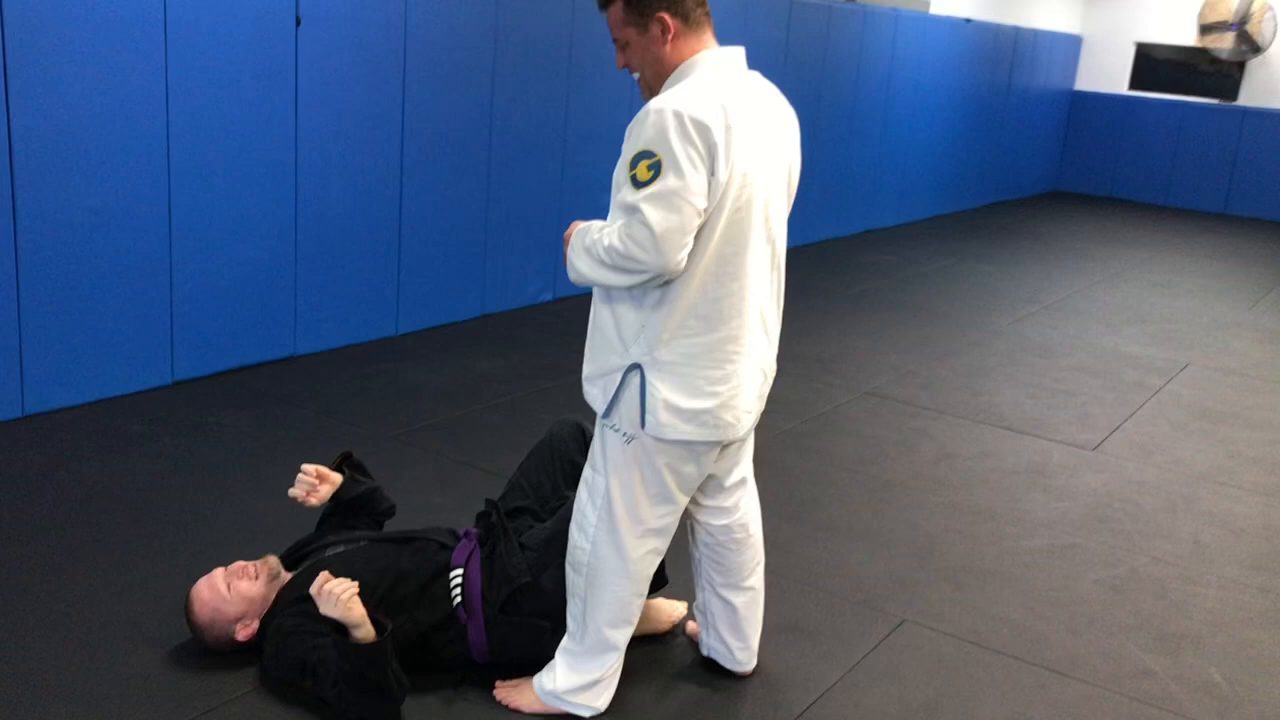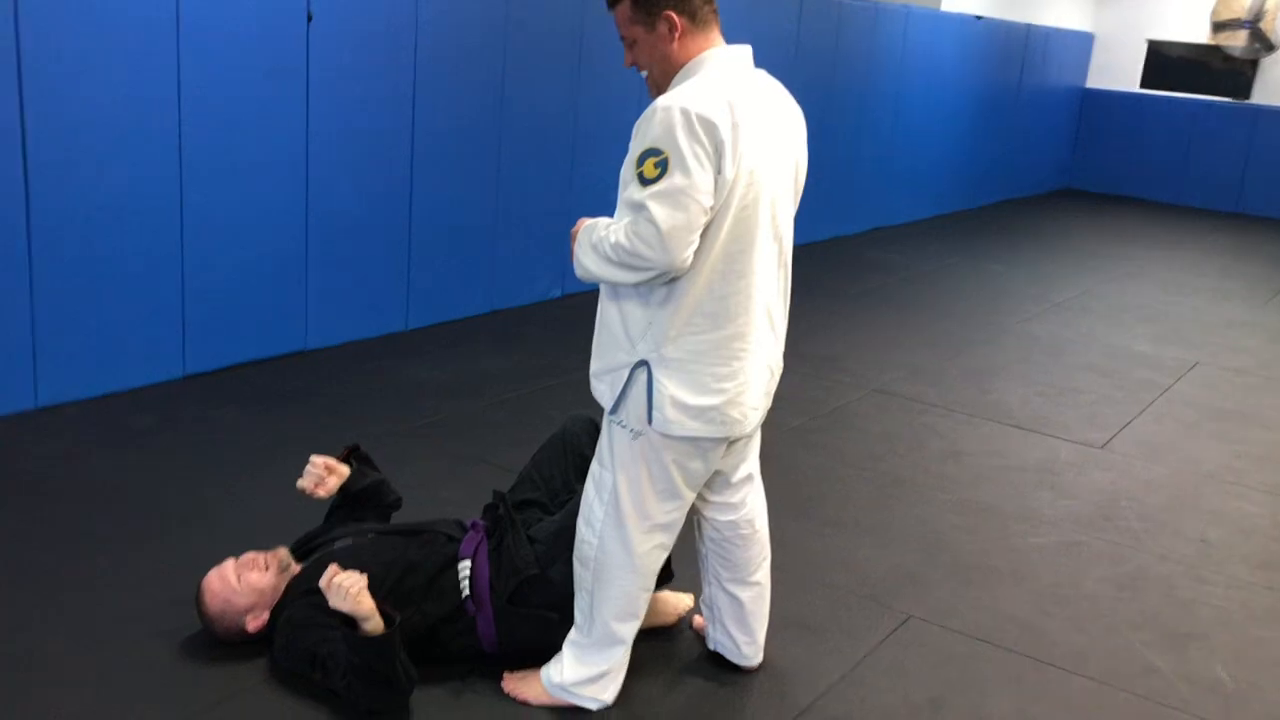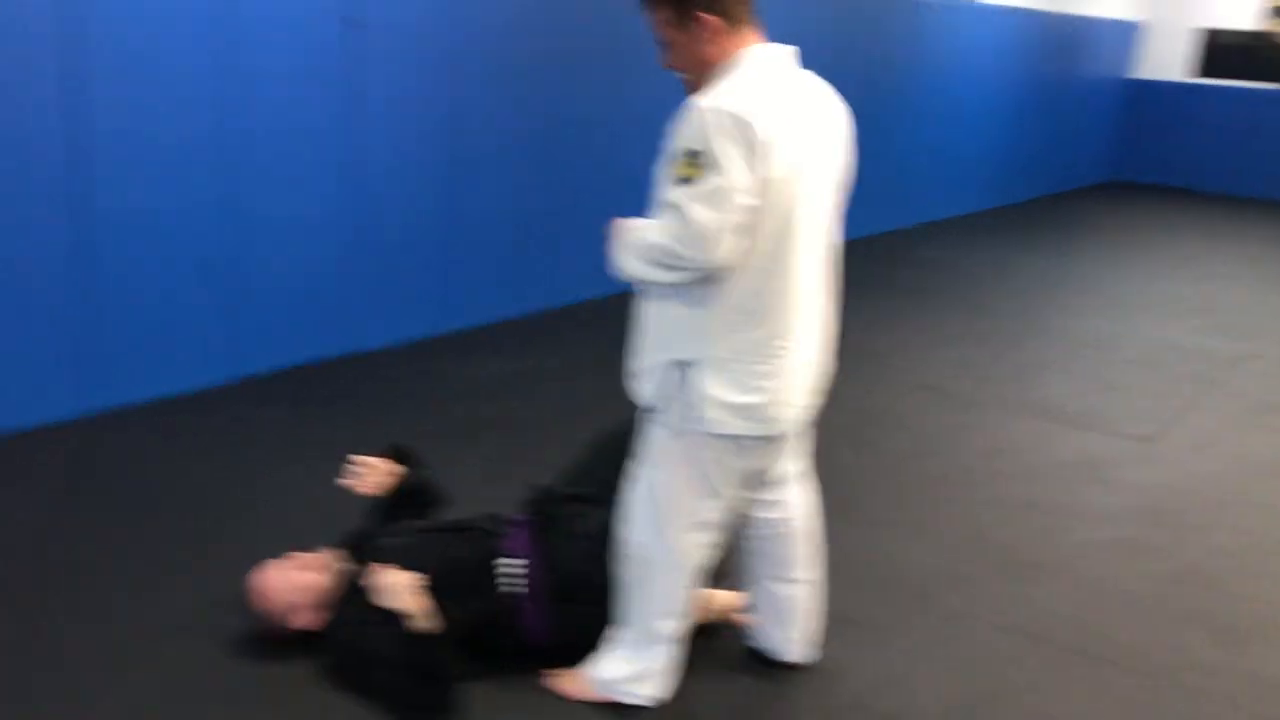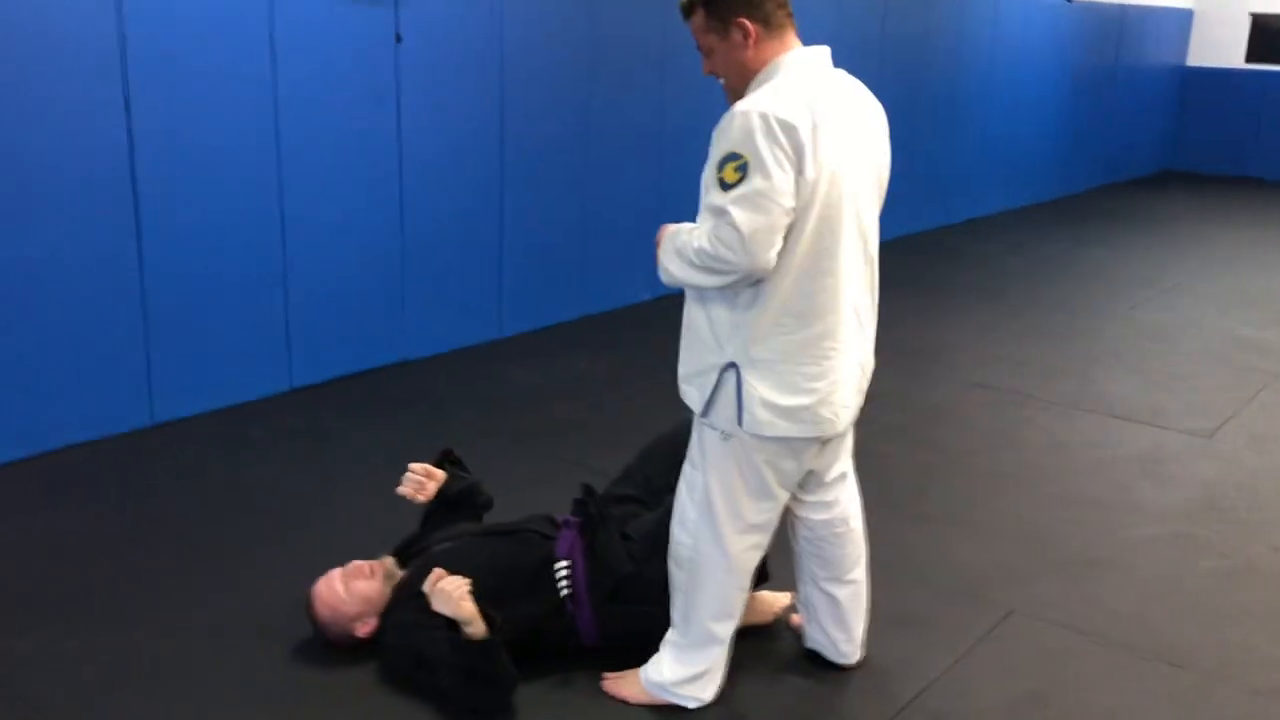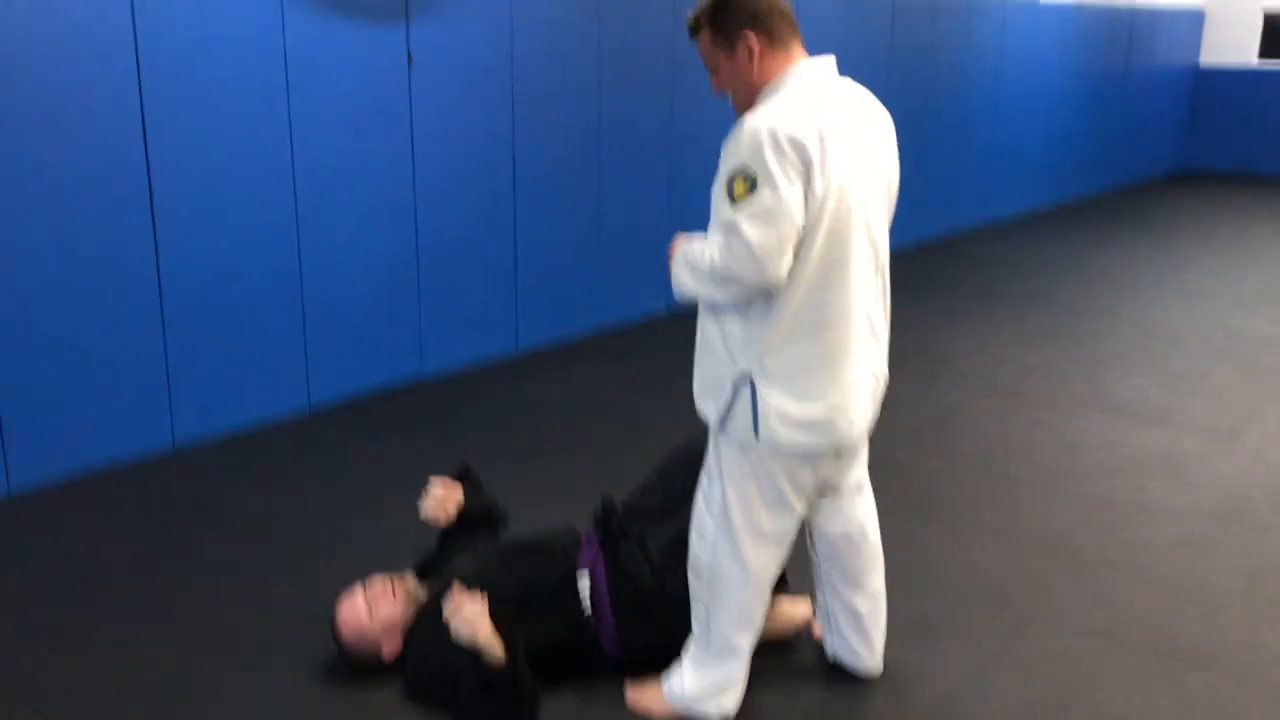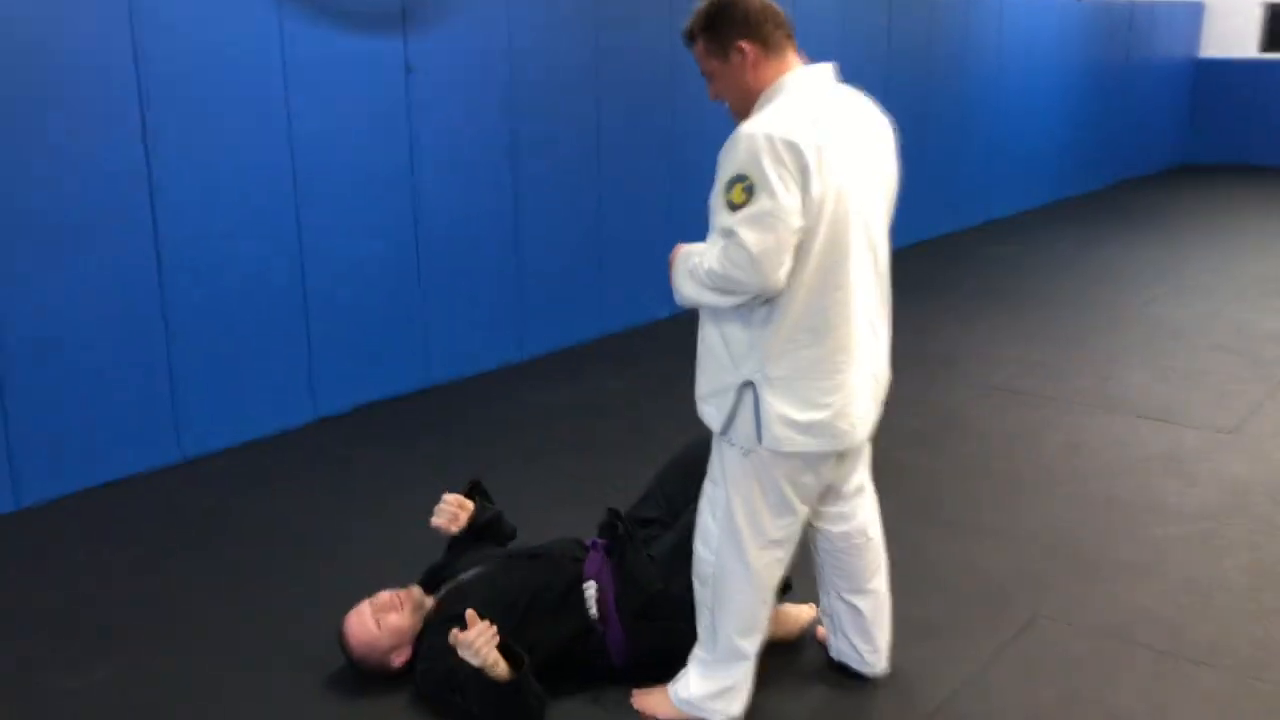
dt=0.1s
person 1, frame 1
left shoulder: (677, 114)
right shoulder: (769, 102)
left elbow: (650, 246)
left wrist: (583, 244)
left hip: (671, 372)
right hip: (737, 359)
left knee: (616, 528)
right knee: (727, 508)
right ankle: (732, 642)
person 1, frame 2
left shoulder: (683, 112)
right shoulder: (775, 100)
left elbow: (656, 244)
left wrist: (590, 240)
left hip: (678, 367)
right hip: (744, 356)
left knee: (624, 523)
right knee: (733, 503)
left ankle: (585, 676)
right ankle: (739, 638)
person 1, frame 3
left shoulder: (721, 111)
right shoulder: (818, 98)
left elbow: (696, 244)
left wrist: (628, 239)
left hip: (721, 369)
right hip: (789, 353)
left knee: (666, 520)
right knee: (779, 501)
left ankle: (631, 671)
right ankle: (785, 634)
person 1, frame 4
left shoulder: (763, 115)
right shoulder: (856, 98)
left elbow: (740, 248)
left wrist: (674, 245)
left hip: (768, 370)
right hip: (833, 356)
left knee: (718, 524)
right knee: (827, 501)
left ankle: (686, 673)
right ankle: (838, 636)
person 1, frame 5
left shoulder: (770, 129)
right shoulder: (864, 109)
left elbow: (751, 261)
left wrist: (686, 258)
left hip: (782, 382)
right hip: (848, 365)
left knee: (737, 535)
right knee: (844, 512)
right ankle: (857, 645)
person 1, frame 6
left shoulder: (767, 136)
right shoulder: (862, 113)
left elbow: (751, 268)
left wrist: (687, 266)
right wrist: (711, 260)
left hip: (784, 387)
right hip: (850, 369)
left knee: (741, 540)
right knee: (847, 515)
right ankle: (863, 647)
person 2, frame 1
left shoulder: (300, 561)
right shoulder: (291, 641)
left elbow: (375, 510)
left wrist: (339, 484)
right wrist: (359, 628)
left hip: (481, 551)
right hip: (510, 607)
left knee: (570, 438)
person 2, frame 2
left shoulder: (309, 553)
right shoulder: (300, 633)
left elbow: (382, 502)
left wrist: (346, 476)
right wrist: (368, 621)
left hip: (487, 541)
right hip: (518, 600)
left knee: (582, 434)
person 2, frame 3
left shoulder: (358, 551)
right shoulder: (352, 631)
left elbow: (425, 500)
left wrist: (393, 476)
right wrist: (416, 617)
left hip: (539, 533)
right hip: (559, 595)
left knee: (636, 438)
person 2, frame 4
left shoulder: (413, 552)
right shoulder: (407, 634)
left elbow: (473, 504)
left wrist: (442, 485)
right wrist: (470, 626)
left hip: (582, 537)
right hip: (611, 594)
left knee: (689, 439)
person 2, frame 5
left shoulder: (431, 574)
right shoulder: (434, 653)
left elbow: (489, 521)
left wrist: (459, 500)
right wrist: (487, 649)
left hip: (608, 550)
right hip: (634, 607)
left knee: (707, 451)
person 2, frame 6
left shoulder: (440, 582)
right shoulder: (440, 662)
left elbow: (497, 536)
left wrist: (468, 515)
right wrist: (494, 669)
left hip: (614, 558)
right hip: (642, 614)
left knee: (709, 454)
